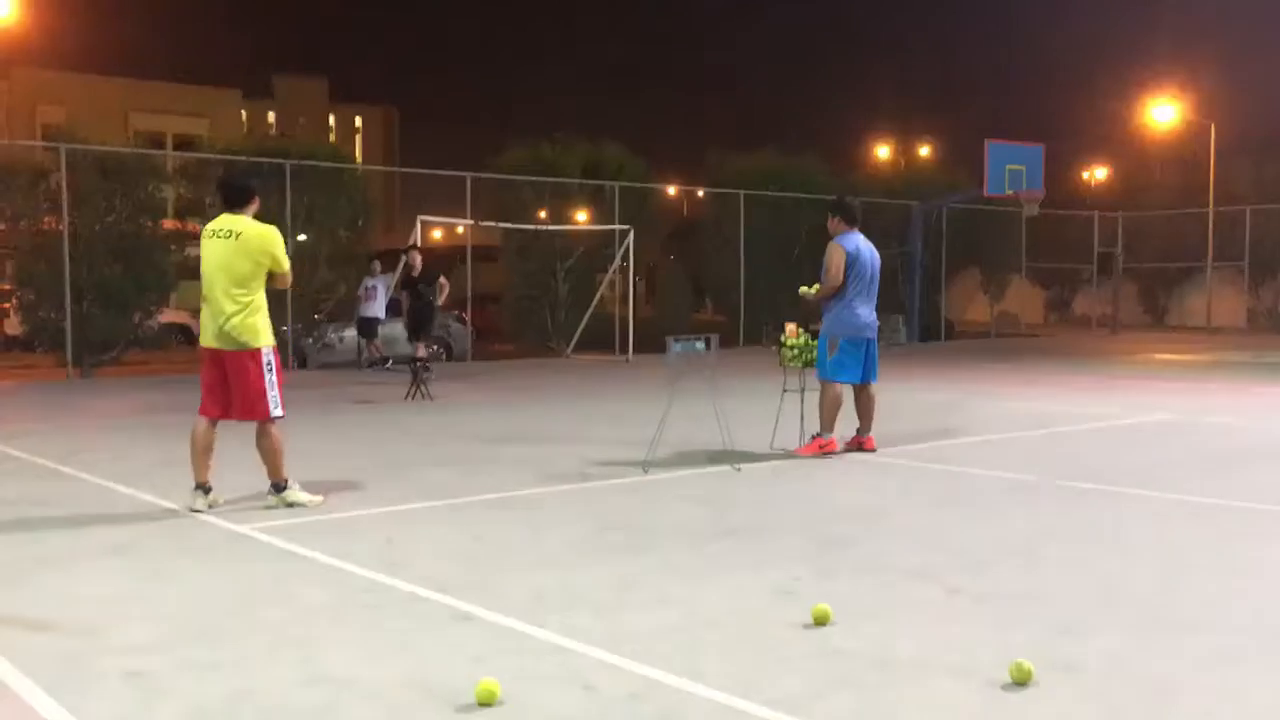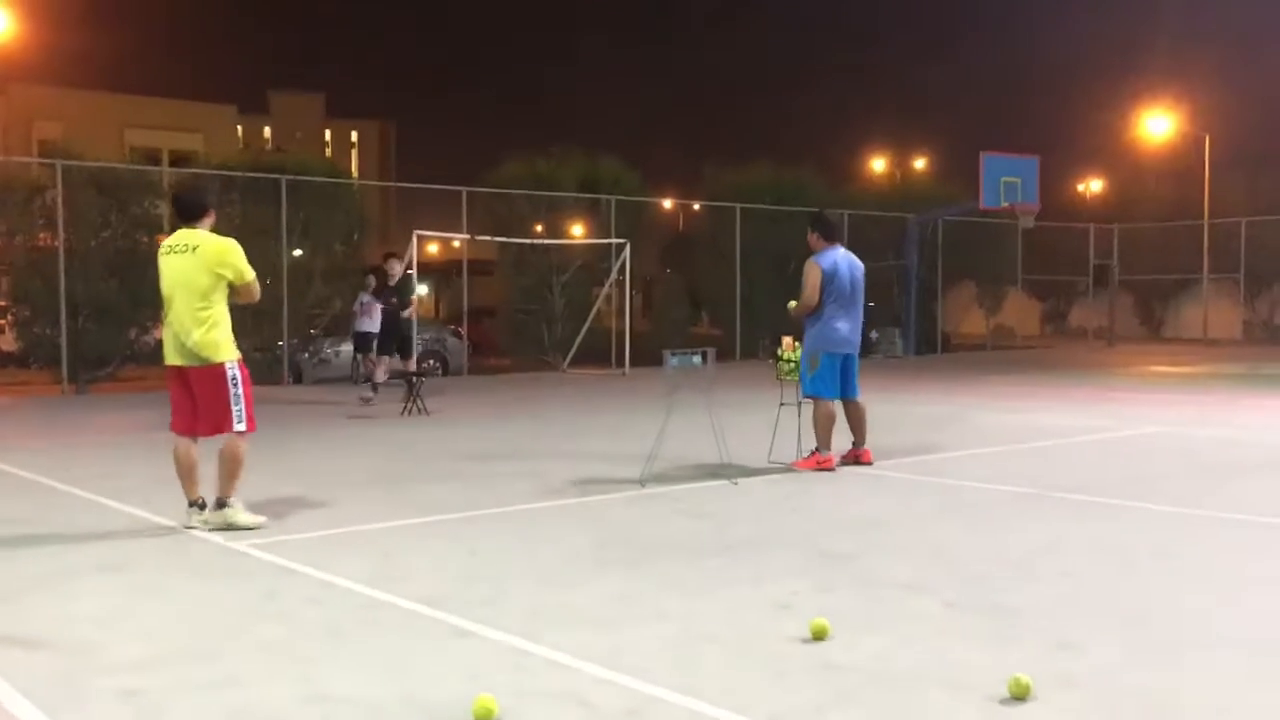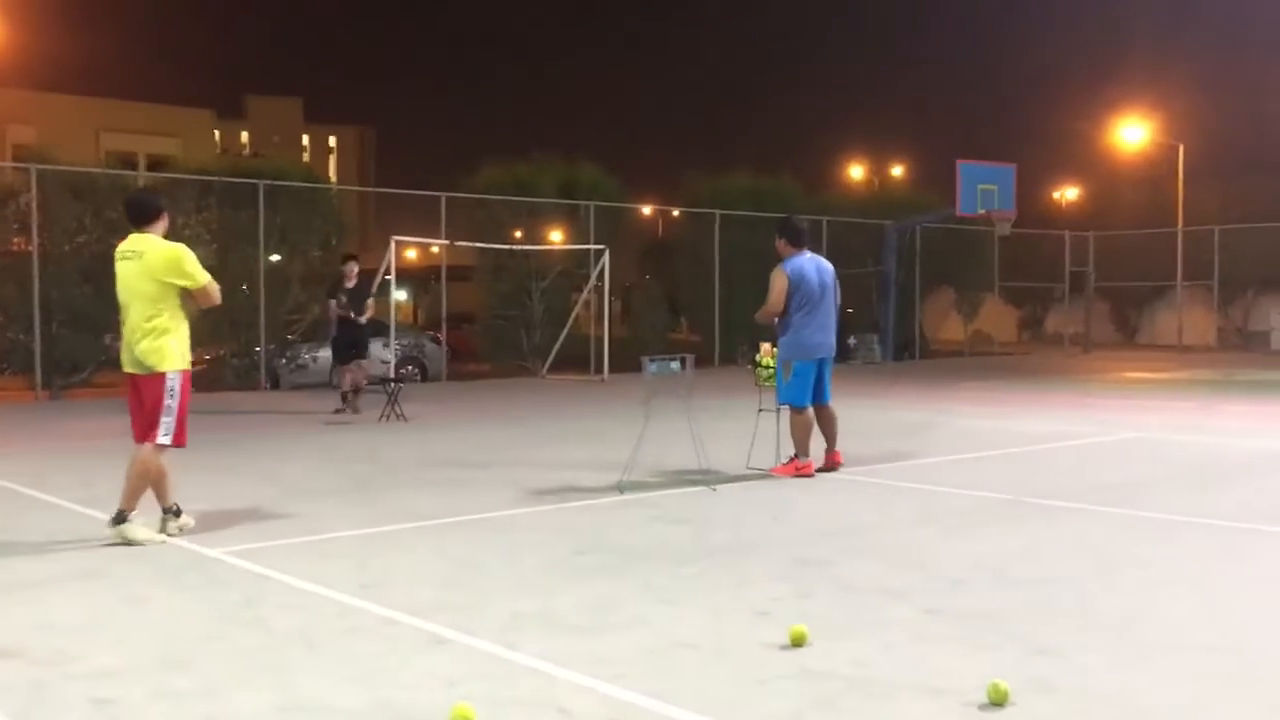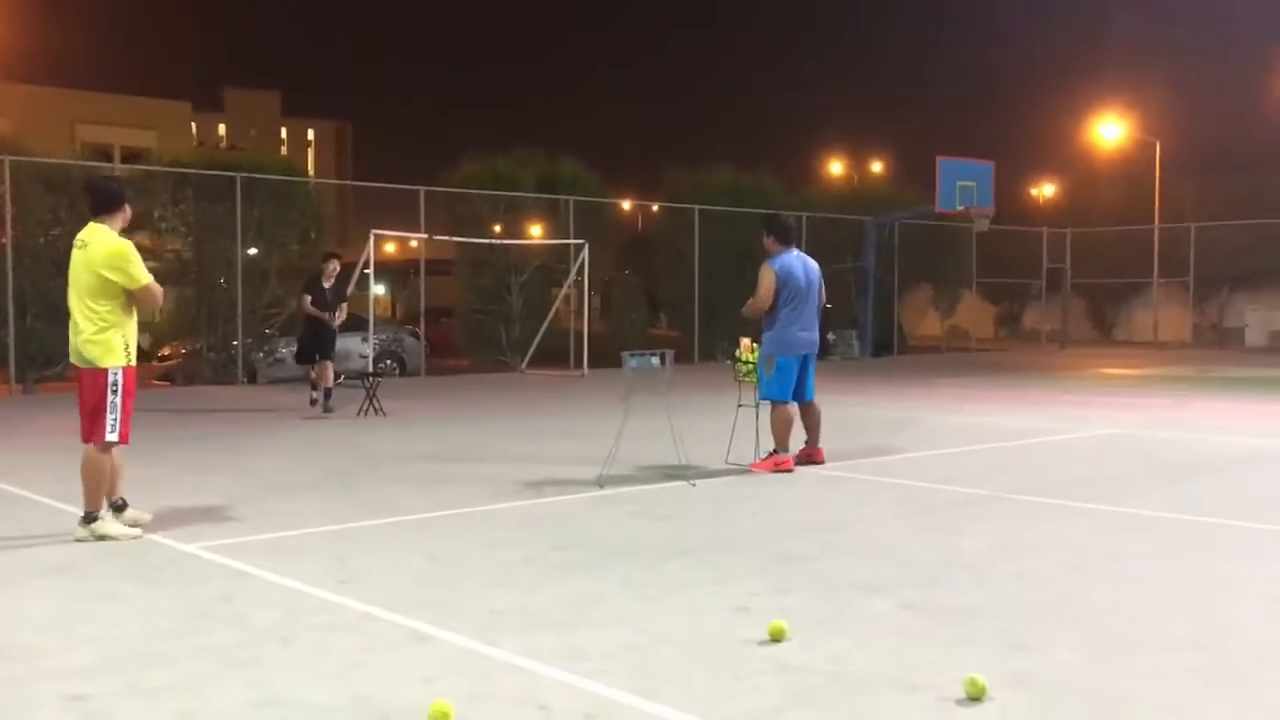
dt=0.4s
person 1, frame 1
left shoulder: (209, 231)
right shoulder: (265, 234)
right elbow: (284, 281)
left wrist: (253, 277)
left hip: (212, 336)
right hip: (250, 336)
left knee: (207, 414)
right knee: (268, 416)
left ankle: (201, 489)
right ankle: (280, 487)
person 1, frame 2
left shoulder: (166, 248)
right shoulder: (223, 247)
right elbow: (252, 294)
left wrist: (213, 290)
left hip: (176, 352)
right hip: (215, 351)
left knee: (185, 432)
right knee: (237, 428)
left ankle: (195, 506)
right ankle: (225, 504)
person 1, frame 3
left shoulder: (123, 252)
right shoulder: (172, 253)
right elbow: (212, 297)
left wrist: (175, 294)
left hip: (135, 358)
right hip: (164, 359)
left knee: (150, 440)
right knee: (156, 441)
left ankle: (171, 513)
right ankle: (123, 517)
person 1, frame 4
left shoulder: (84, 240)
right shoulder: (117, 248)
right elbow: (154, 299)
left wrist: (130, 289)
right wrist: (145, 287)
left hip: (87, 349)
right hip: (109, 353)
left knee: (100, 438)
right knee: (103, 439)
left ankle: (117, 505)
right ankle: (93, 519)
person 2, frame 1
left shoulder: (838, 245)
right shoulder: (870, 247)
left elbow: (834, 281)
left wrist: (815, 296)
right wrist: (823, 293)
left hip: (841, 324)
right hip: (866, 323)
left knee: (831, 380)
right knee: (863, 382)
left ankle: (826, 439)
right ankle: (864, 437)
person 2, frame 2
left shoulder: (817, 262)
right shoulder: (855, 261)
left elbow: (810, 300)
left wrist: (794, 312)
left hip: (823, 339)
right hip: (850, 338)
left knee: (822, 397)
right knee: (850, 396)
left ankle: (823, 455)
right ankle: (860, 450)
person 2, frame 3
left shoulder: (784, 270)
right shoulder: (826, 266)
left elbow: (773, 309)
right elbow: (836, 302)
left wrist: (760, 317)
left hip: (798, 346)
right hip: (824, 344)
left knee: (799, 404)
right knee: (822, 401)
left ankle: (802, 461)
right ankle: (832, 453)
person 2, frame 4
left shoulder: (772, 267)
right shoulder: (811, 264)
left elbow: (762, 304)
right elbow: (821, 300)
left wrist: (746, 310)
left hip: (781, 342)
right hip: (808, 340)
left knee: (779, 400)
right knee: (805, 398)
left ankle: (781, 456)
right ankle: (813, 449)
